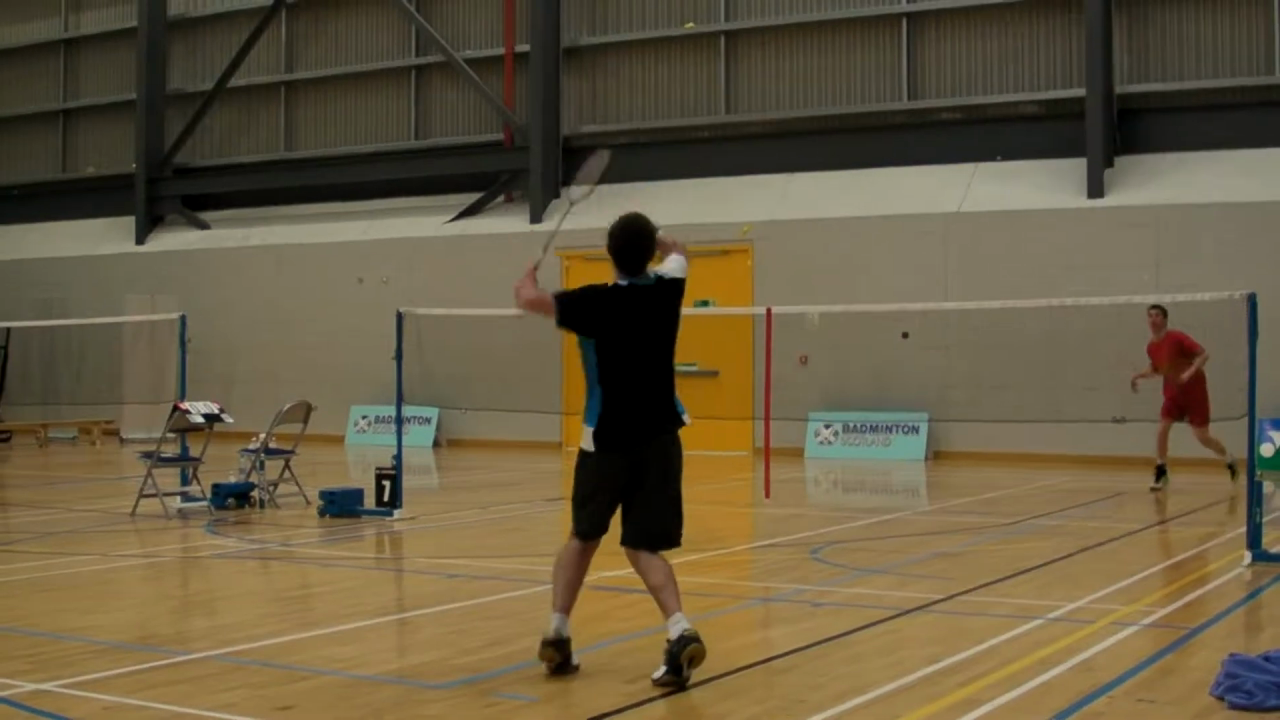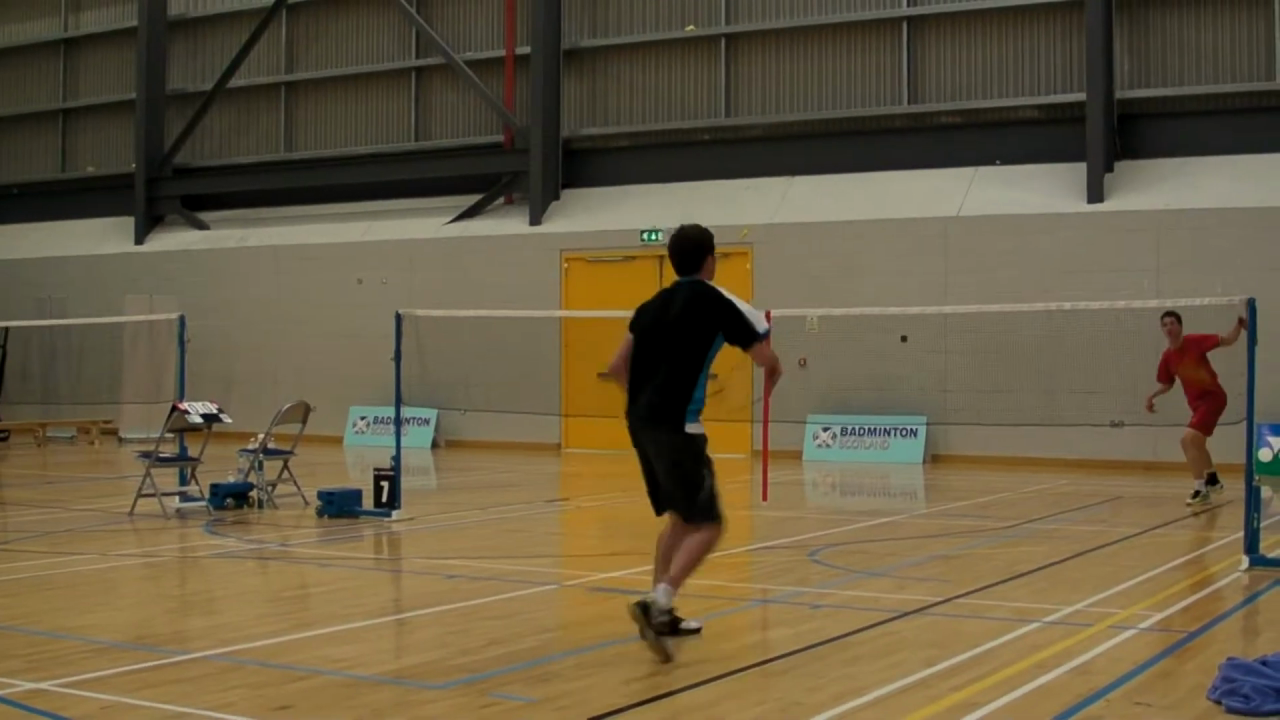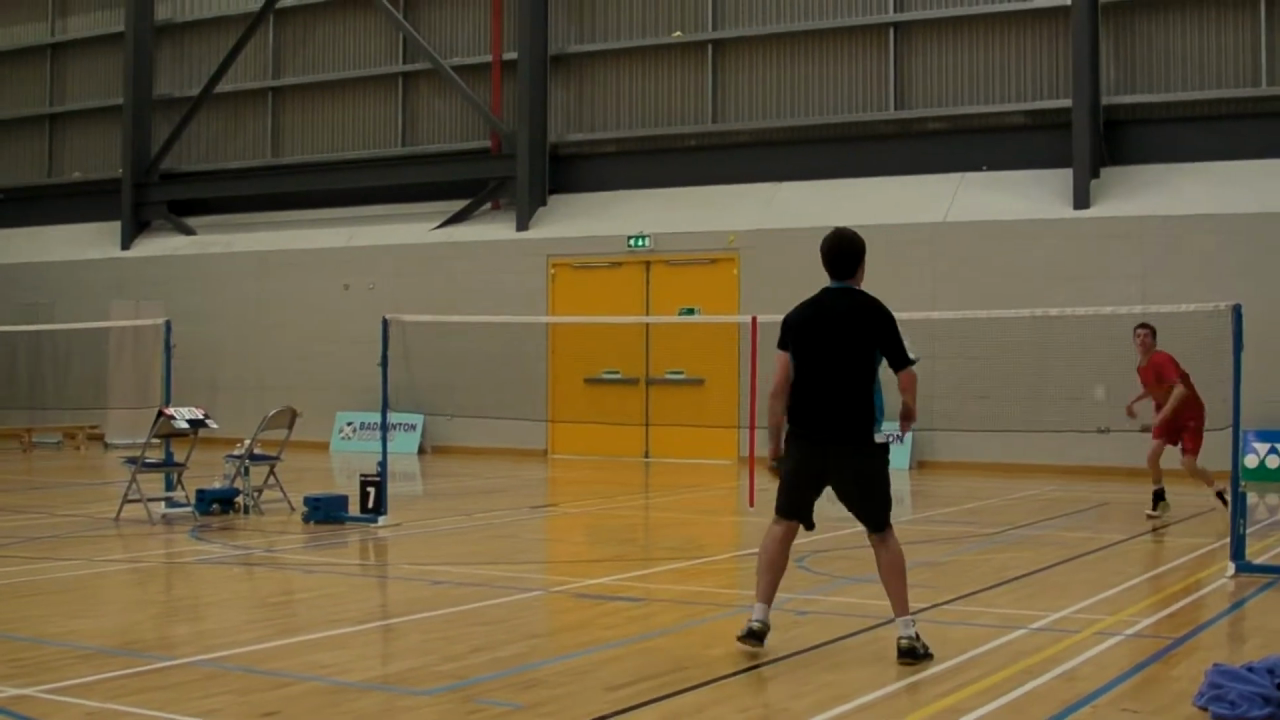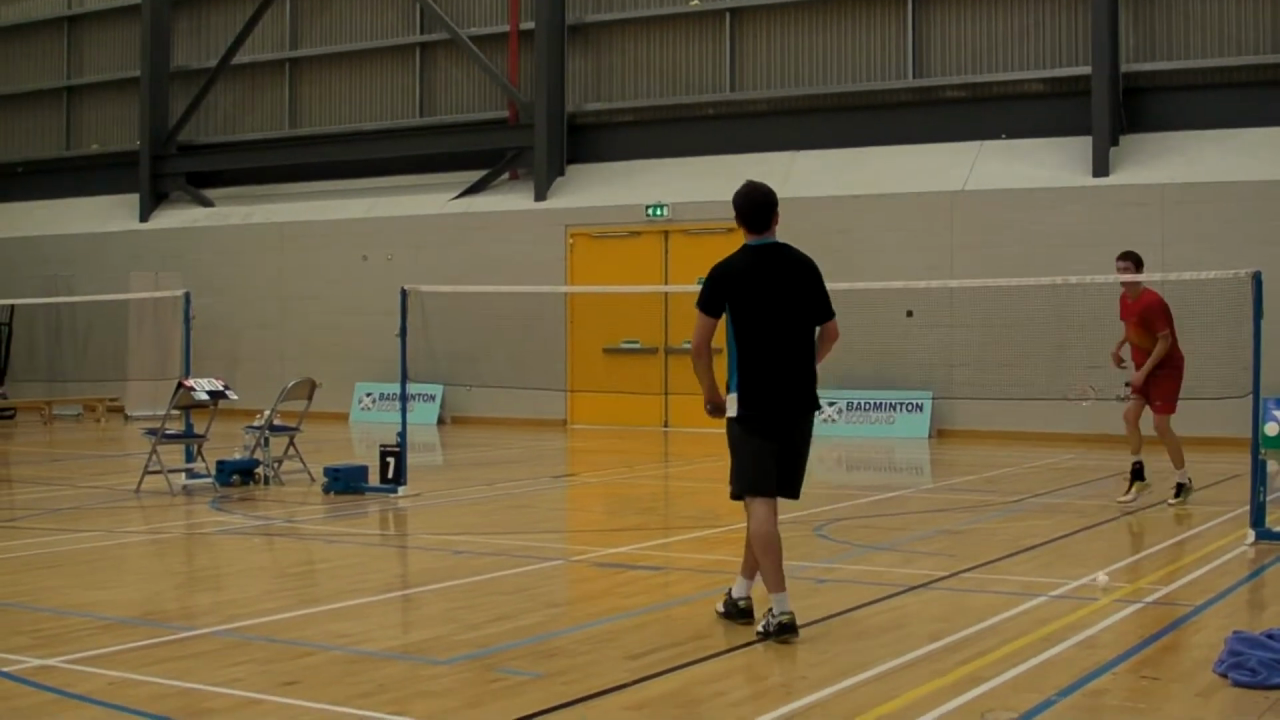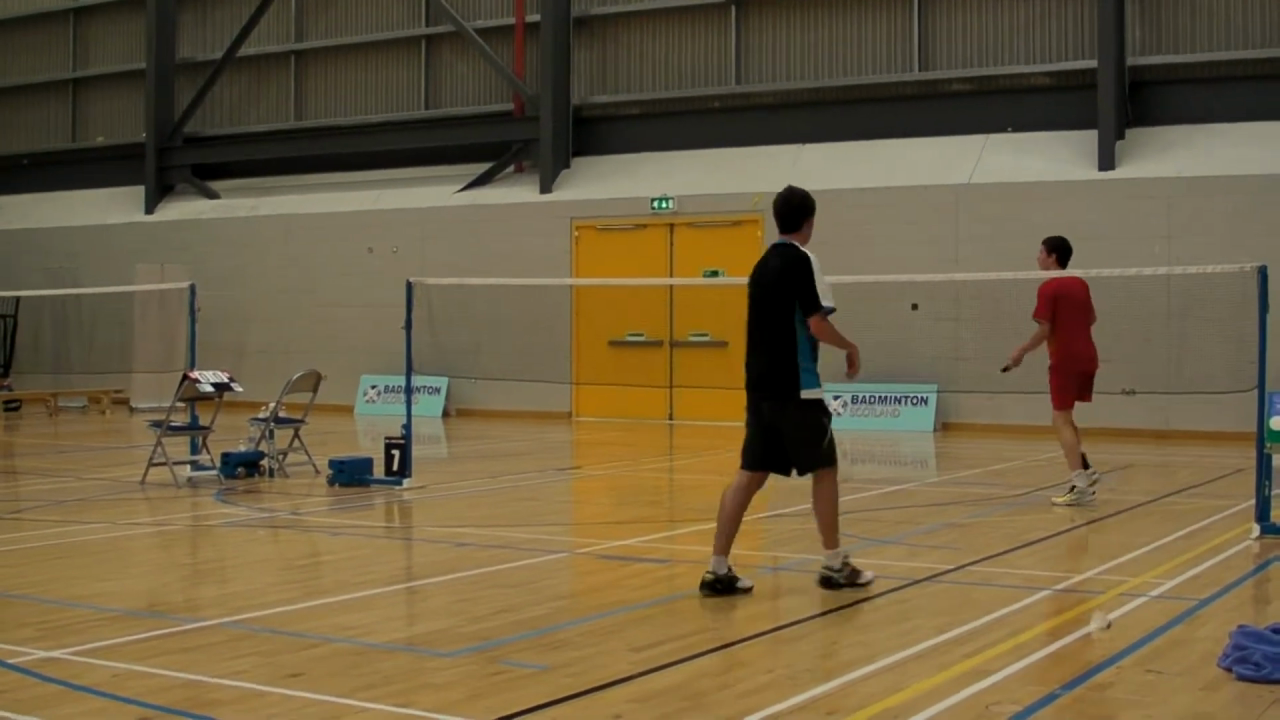
dt=1s
person 1, frame 1
left shoulder: (600, 302)
right shoulder: (666, 289)
left elbow: (528, 301)
right elbow: (677, 251)
left wrist: (527, 276)
right wrist: (655, 234)
left hip: (607, 444)
right hip: (660, 442)
left knee: (581, 540)
right knee: (646, 551)
left ankle: (557, 635)
right ankle: (680, 632)
person 1, frame 2
left shoulder: (653, 306)
right shoulder: (713, 301)
left elbow: (618, 365)
right elbow: (764, 353)
right wrist: (772, 367)
left hip: (645, 425)
right hip: (675, 429)
left knee: (685, 518)
right knee: (704, 528)
left ankle: (659, 611)
right ankle: (657, 603)
person 1, frame 3
left shoulder: (799, 315)
right shoulder: (874, 312)
left elbow: (780, 386)
right elbow: (907, 380)
left wrist: (772, 445)
right wrist: (909, 410)
left hip: (804, 439)
right hip: (860, 441)
left knee: (783, 523)
right knee: (883, 535)
left ankle: (759, 616)
right ankle: (907, 635)
person 1, frame 4
left shoulder: (725, 273)
right shoulder: (804, 266)
left elbow: (700, 346)
right elbow: (830, 334)
left wrist: (709, 392)
left hip: (751, 406)
right hip: (799, 404)
left knee: (756, 503)
right knee: (767, 499)
left ankle: (779, 608)
right ankle: (741, 594)
person 1, frame 5
left shoulder: (763, 265)
right shoulder: (801, 261)
right elbow: (817, 326)
right wrist: (850, 349)
left hip: (761, 386)
right hip: (795, 388)
left knee: (751, 474)
right knee: (824, 470)
left ankle: (718, 569)
right ankle: (834, 565)
person 2, frame 1
left shoulder: (1178, 338)
right shoulder: (1151, 347)
left elbow: (1203, 354)
left wrist: (1189, 373)
right wrist: (1138, 376)
left hip: (1194, 391)
right hip: (1173, 392)
left knee: (1202, 437)
right knee: (1162, 431)
left ankle: (1228, 459)
right ankle: (1161, 472)
person 2, frame 2
left shoulder: (1196, 341)
right shoulder: (1167, 357)
left elbow: (1228, 340)
right elbow: (1166, 384)
left wrist: (1238, 326)
right wrist: (1151, 396)
left hip: (1213, 397)
right hip: (1197, 402)
left knee: (1187, 439)
right knee: (1197, 443)
left ankle: (1202, 489)
right ankle: (1212, 481)
person 2, frame 3
left shoulder: (1163, 360)
right shoulder: (1141, 367)
left elbow: (1180, 389)
left wrist: (1161, 416)
right wrist: (1133, 402)
left hip: (1190, 413)
right hip: (1167, 416)
left knee: (1188, 466)
right knee: (1152, 455)
left ankle: (1219, 490)
right ankle: (1159, 499)
person 2, frame 4
left shoulder: (1152, 301)
right shoulder: (1124, 299)
left elbow: (1165, 341)
left wrist: (1143, 372)
right wrist: (1118, 346)
left hip: (1166, 367)
right hip: (1143, 369)
left knee: (1161, 426)
right knee: (1129, 415)
left ankle: (1183, 482)
right ankle: (1138, 478)
person 2, frame 5
left shoulder: (1049, 288)
right shoulder: (1080, 284)
left elbow: (1043, 330)
right elbow: (1092, 318)
left wrist: (1019, 353)
left hip: (1065, 362)
right hip: (1088, 360)
left knee: (1062, 421)
right knee: (1064, 419)
left ankle: (1081, 486)
right ankle: (1085, 470)
